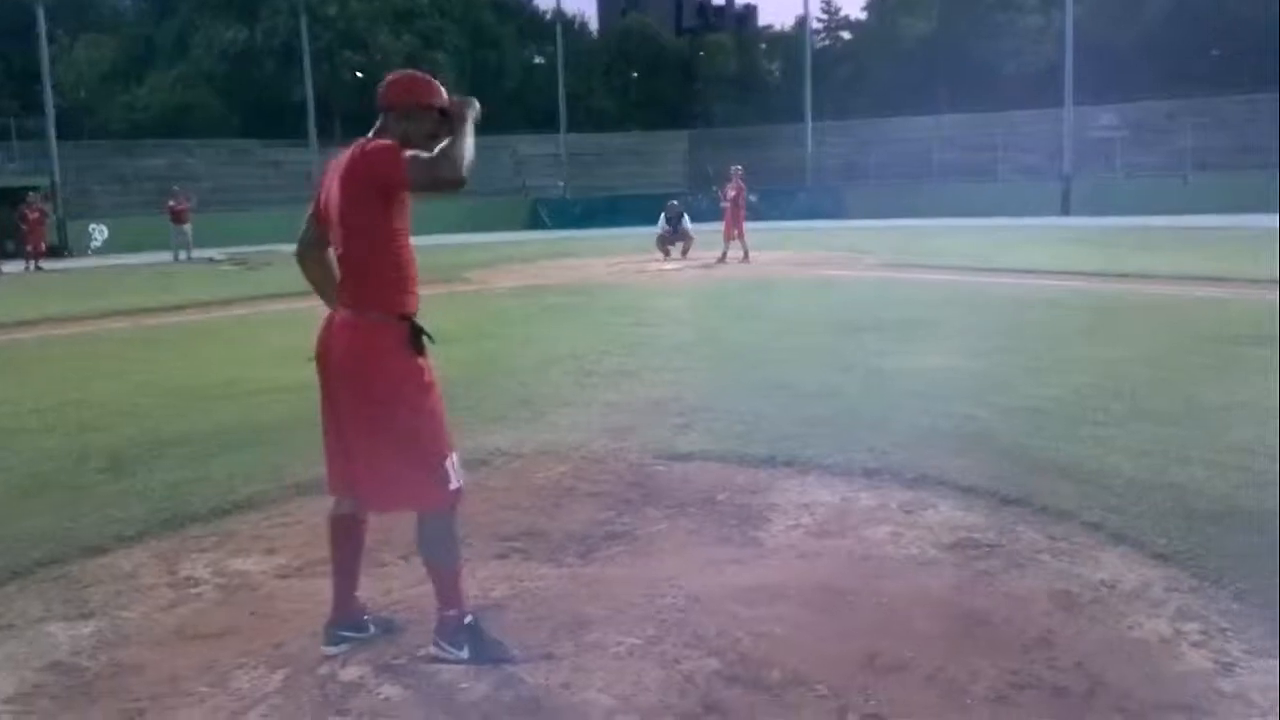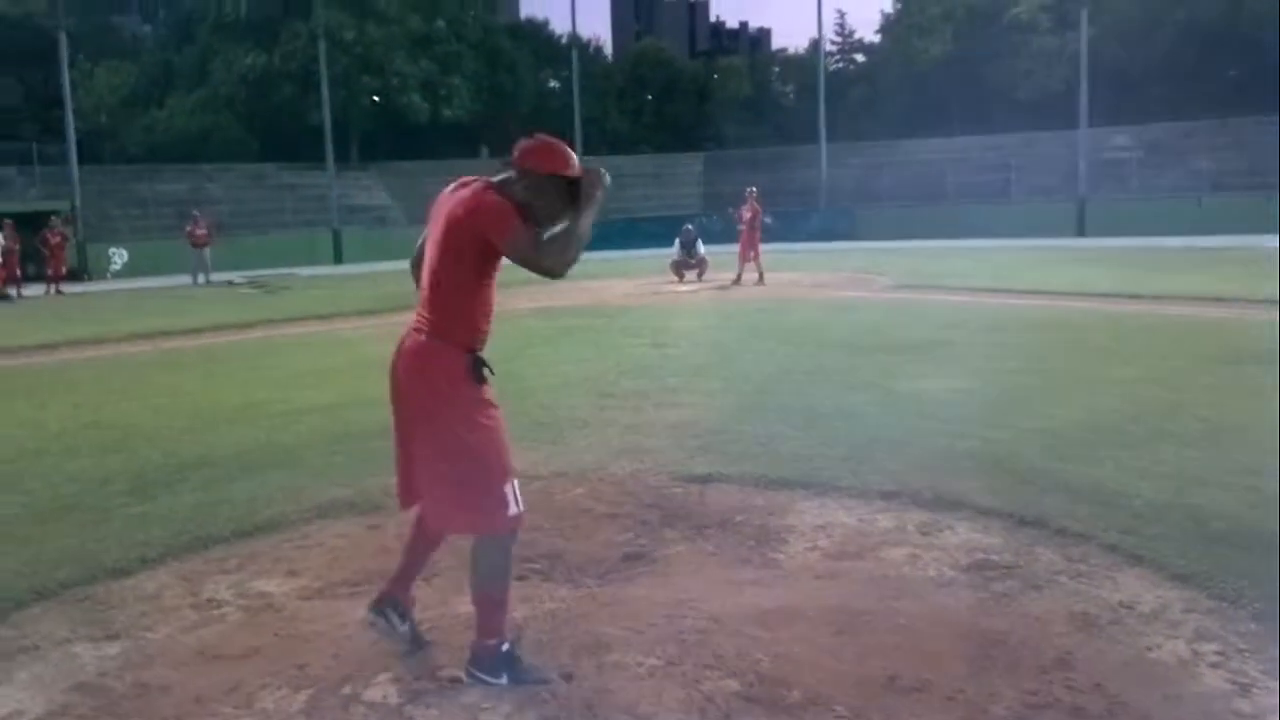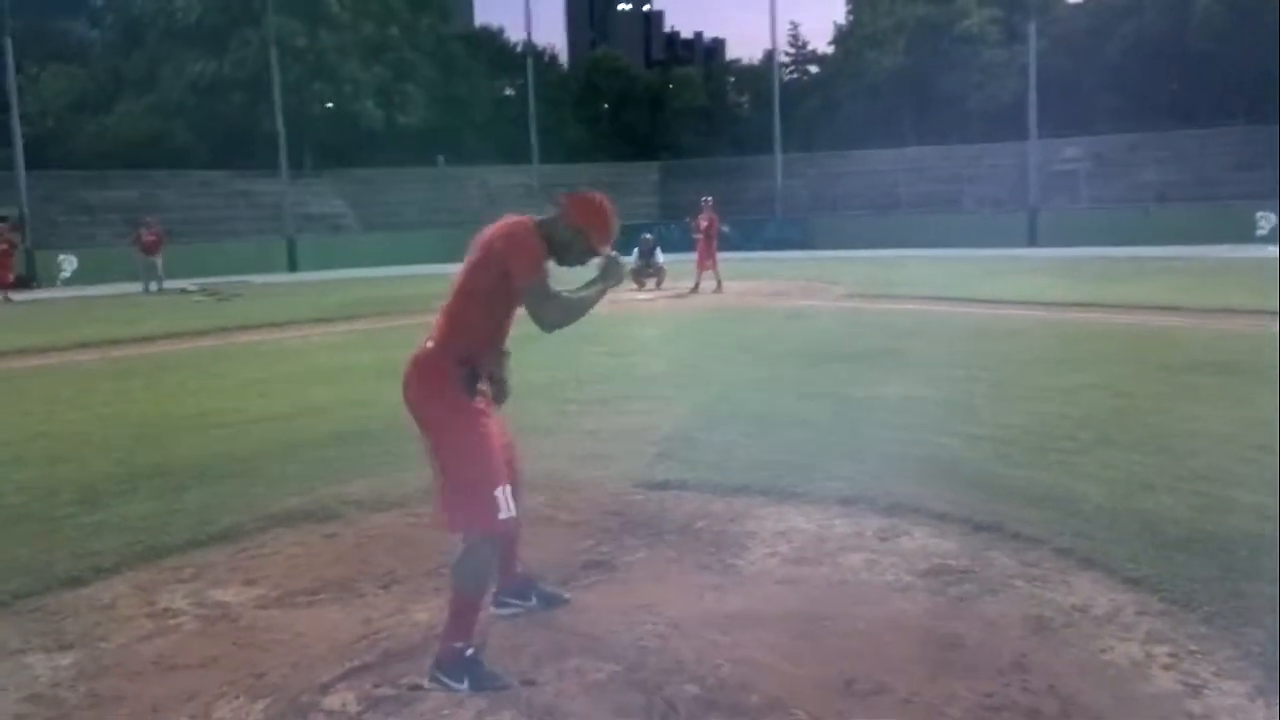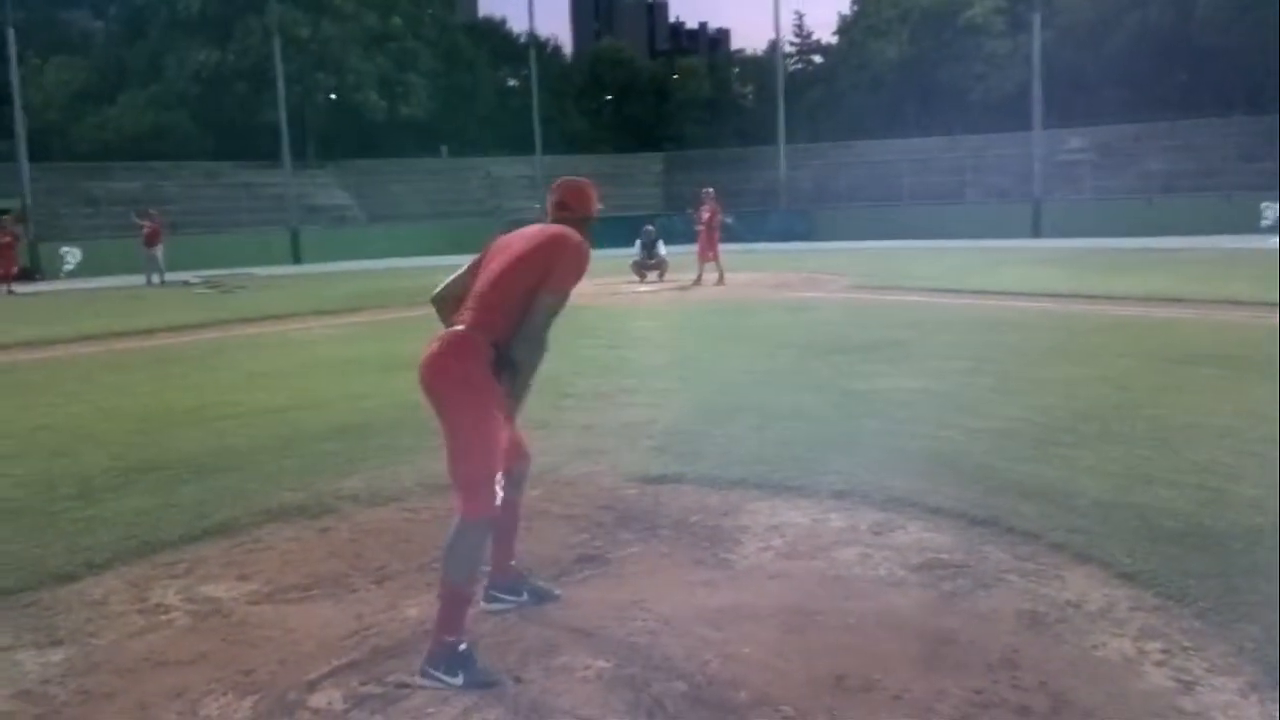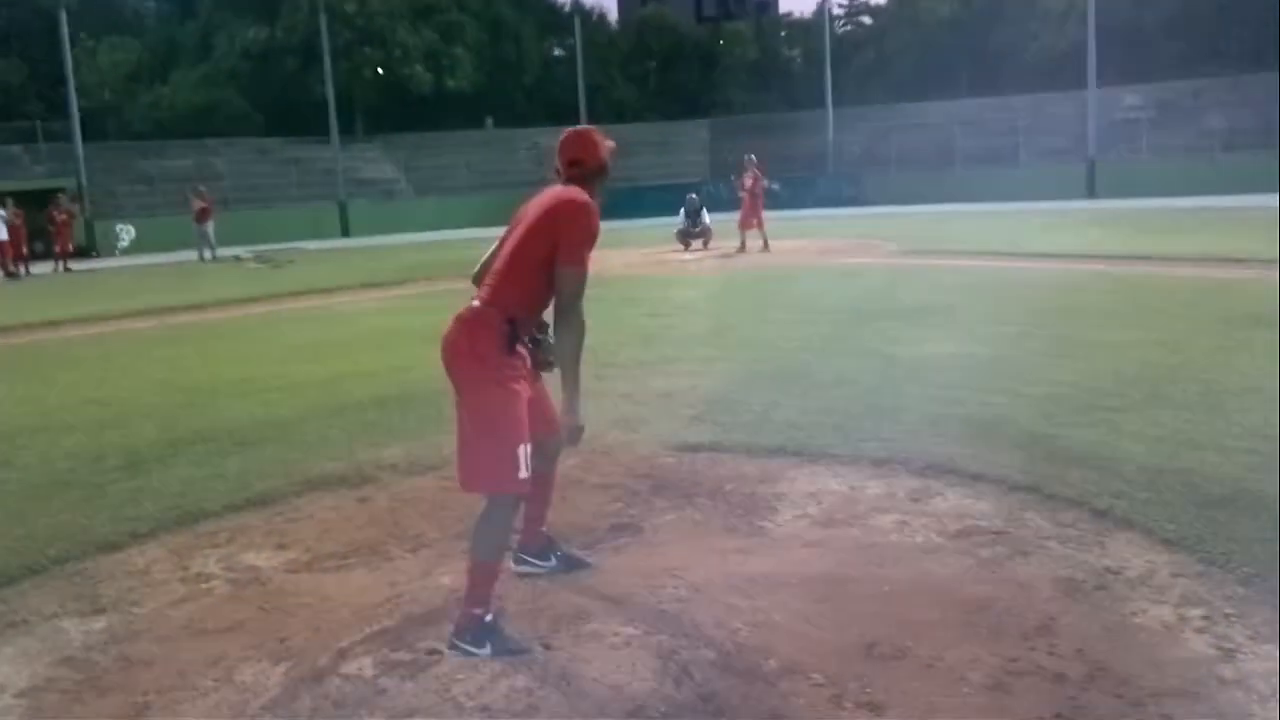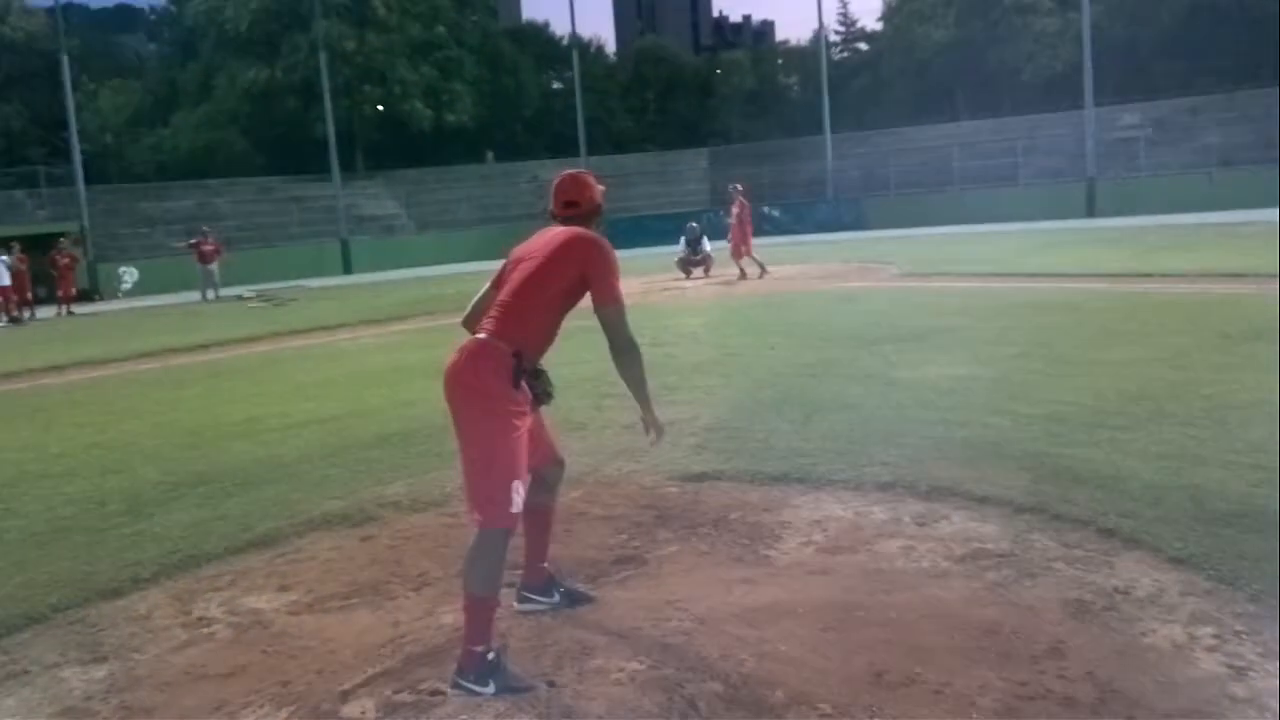
dt=0.5s
person 1, frame 1
left shoulder: (343, 165)
right shoulder: (376, 156)
left elbow: (309, 251)
right elbow: (451, 174)
right wrist: (466, 120)
left hip: (342, 336)
right hip: (383, 342)
left knee: (354, 484)
right knee: (439, 488)
left ankle: (345, 615)
right ankle: (453, 624)
person 1, frame 2
left shoulder: (459, 191)
right shoulder: (488, 205)
left elbow: (419, 263)
right elbow: (553, 262)
right wrist: (590, 203)
left hip: (420, 356)
right hip: (448, 369)
left knee: (444, 494)
right knee: (499, 514)
left ankle: (394, 601)
right ankle: (490, 653)
person 1, frame 3
left shoulder: (514, 234)
right shoulder: (523, 236)
right elbow: (548, 315)
left wrist: (491, 357)
right wrist: (604, 281)
left hip: (461, 374)
right hip: (447, 382)
left knee: (505, 477)
right knee: (490, 515)
left ankle: (510, 587)
right ankle: (454, 656)
person 1, frame 4
left shoulder: (516, 238)
right shoulder: (572, 245)
left elbow: (444, 297)
right elbow: (533, 331)
right wrist: (515, 394)
left hip: (456, 358)
right hip: (469, 367)
left knee: (513, 467)
right knee: (482, 503)
left ankle: (502, 581)
right ankle: (445, 650)
person 1, frame 5
left shoulder: (544, 202)
right shoulder: (579, 209)
left elbow: (482, 275)
right elbow: (567, 311)
right wrist: (572, 400)
left hip: (495, 338)
right hip: (486, 346)
left knee: (548, 436)
right knee: (507, 483)
left ankle: (533, 547)
right ankle: (473, 622)
person 1, frame 6
left shoulder: (533, 245)
right shoulder: (592, 247)
left elbow: (473, 317)
right elbow: (620, 341)
right wrist: (647, 409)
left hip: (488, 371)
right hip: (489, 379)
left knee: (547, 470)
right knee: (499, 516)
left ankle: (536, 583)
right ankle: (475, 661)
